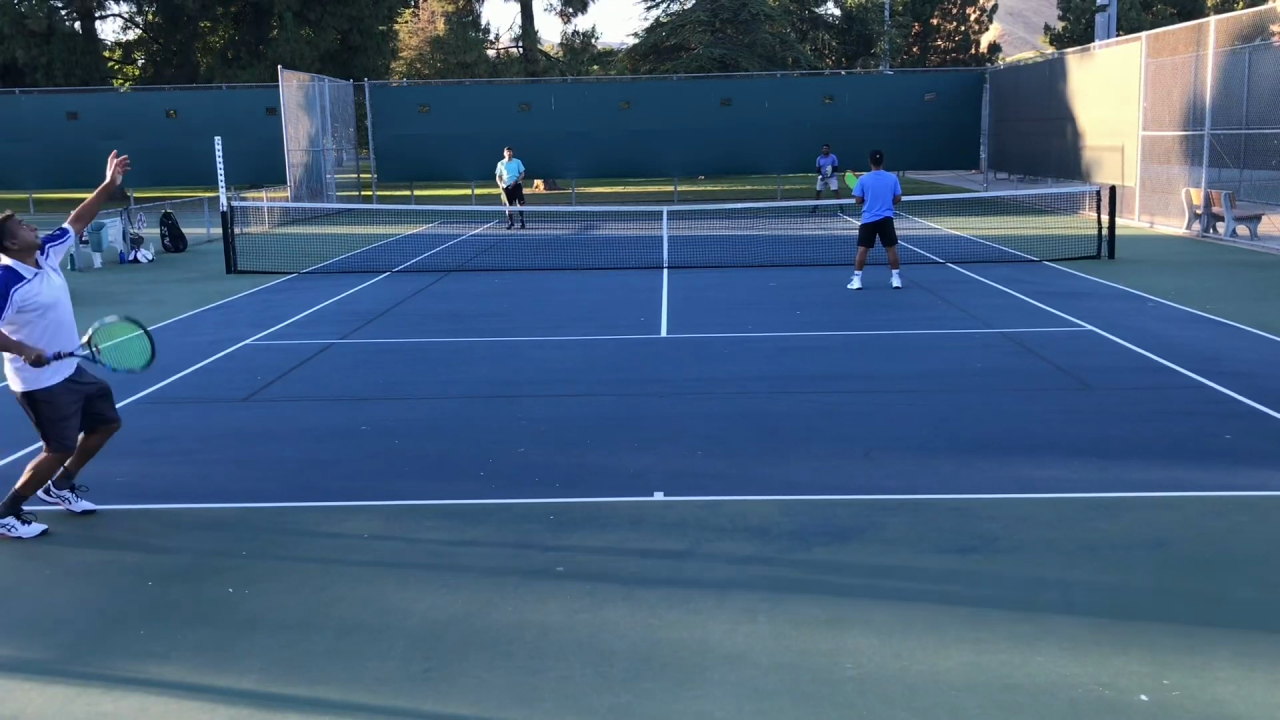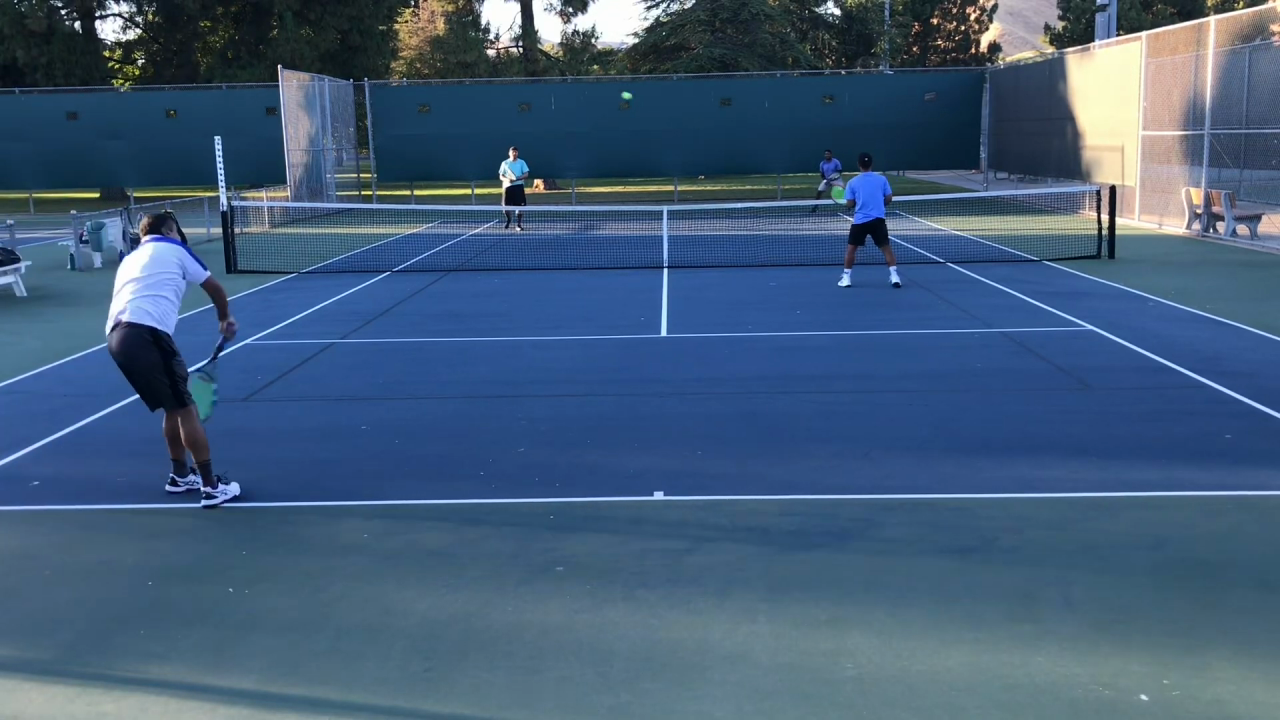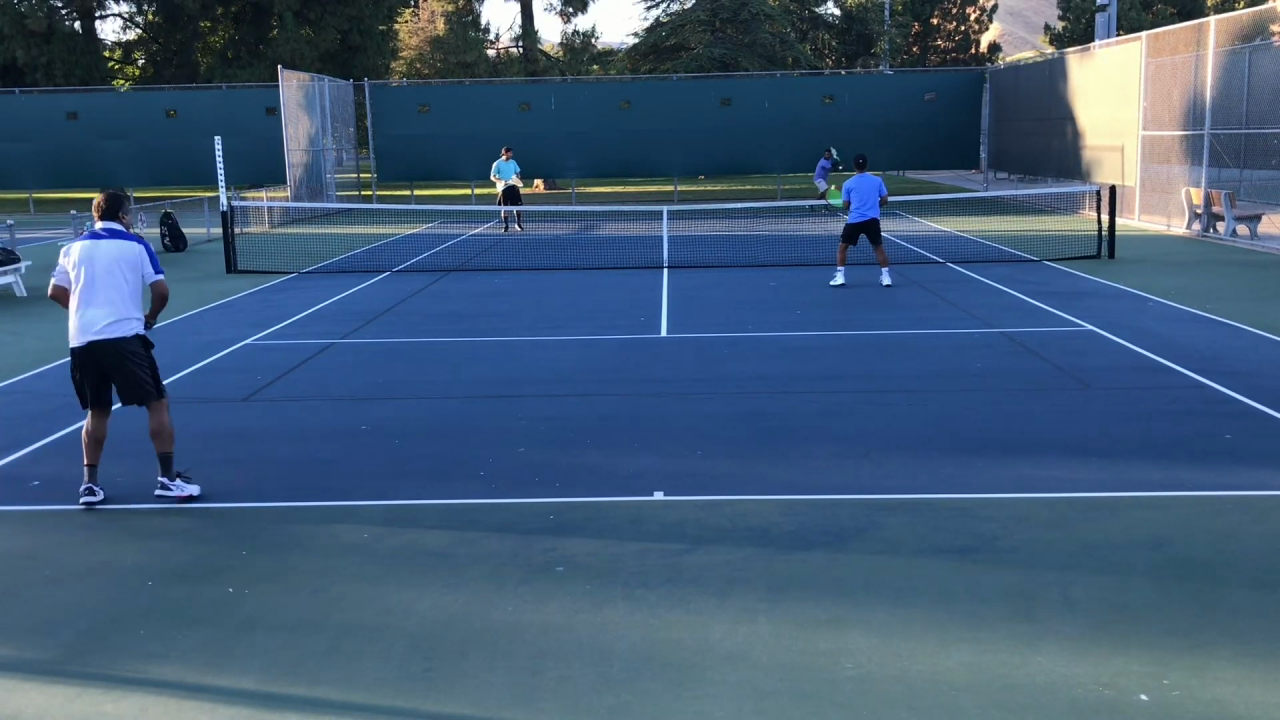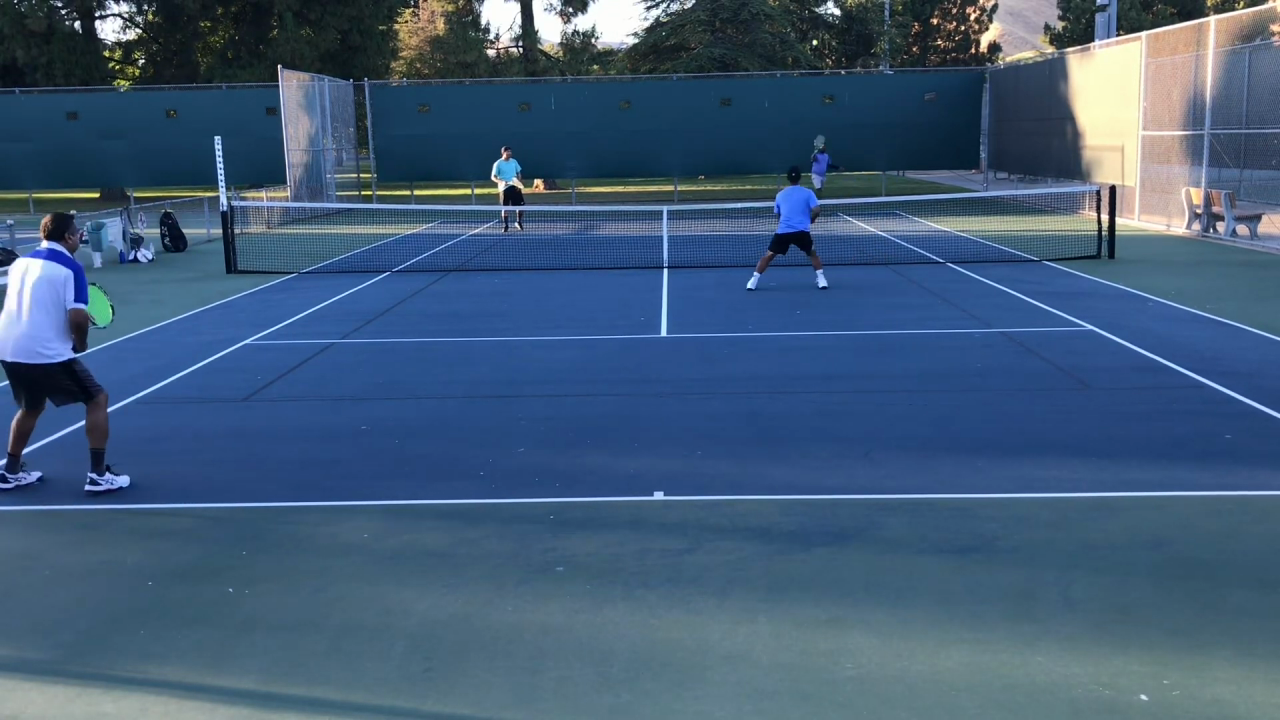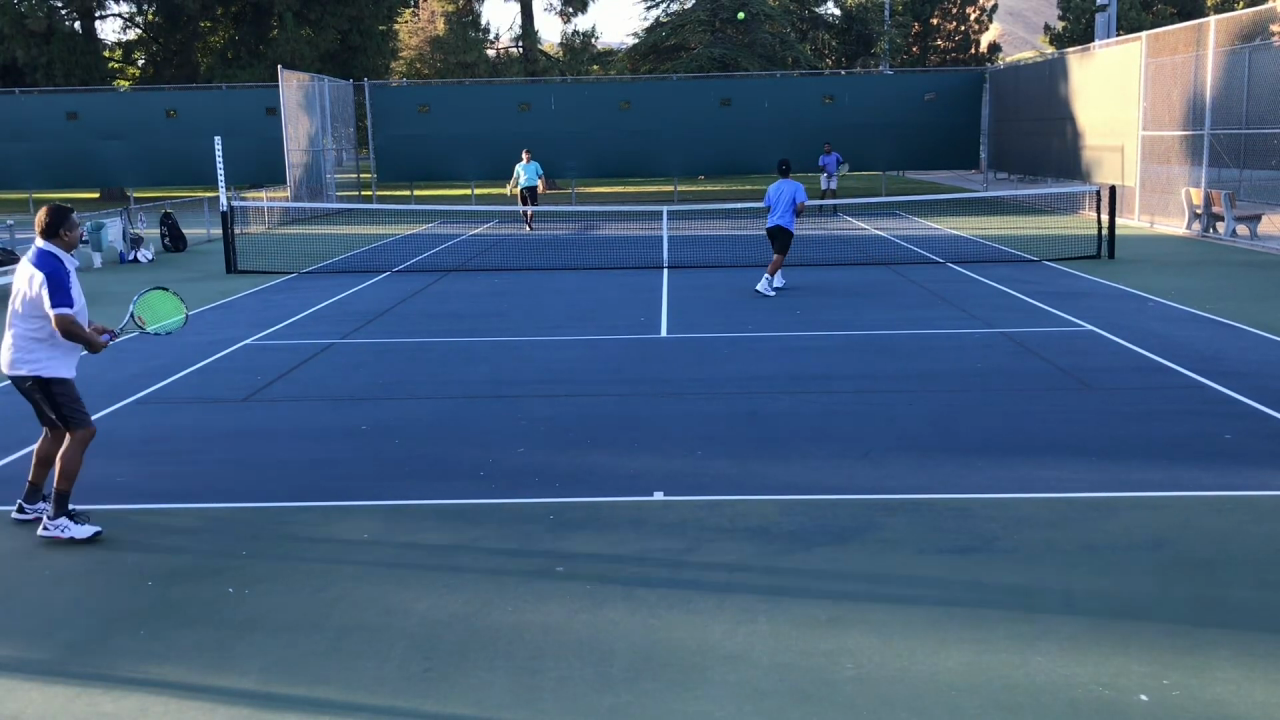
dt=0.7s
person 1, frame 1
left shoulder: (46, 255)
left elbow: (78, 219)
left wrist: (112, 183)
left hip: (70, 369)
right hip: (41, 382)
left knee: (106, 423)
right knee: (60, 450)
left ankle: (60, 486)
person 1, frame 2
left shoulder: (130, 261)
right shoulder: (174, 249)
right elbow: (214, 288)
right wrist: (225, 317)
left hip: (120, 336)
right hip: (145, 334)
left knee: (174, 407)
right knee: (184, 408)
left ankle: (180, 474)
right ankle: (210, 485)
person 1, frame 3
left shoulder: (72, 249)
right shoulder: (137, 247)
left elbow: (56, 293)
right elbow: (161, 292)
right wrist: (150, 316)
left hip: (83, 342)
right hip: (125, 337)
left knee: (98, 412)
right knee: (157, 404)
left ankle: (90, 484)
right ankle: (168, 479)
person 1, frame 4
right shoulder: (70, 268)
right elbow: (77, 319)
right wrist: (80, 341)
right hip: (48, 354)
left knee: (30, 407)
right knee: (97, 400)
right ankle: (98, 473)
person 1, frame 5
left shoulder: (40, 258)
right shoulder: (53, 269)
right elbow: (64, 324)
left wrist: (90, 326)
right wrist: (92, 342)
left hip: (32, 360)
right hip: (40, 366)
left knee: (57, 428)
right knee: (81, 430)
left ankle: (33, 501)
right ankle: (57, 517)
